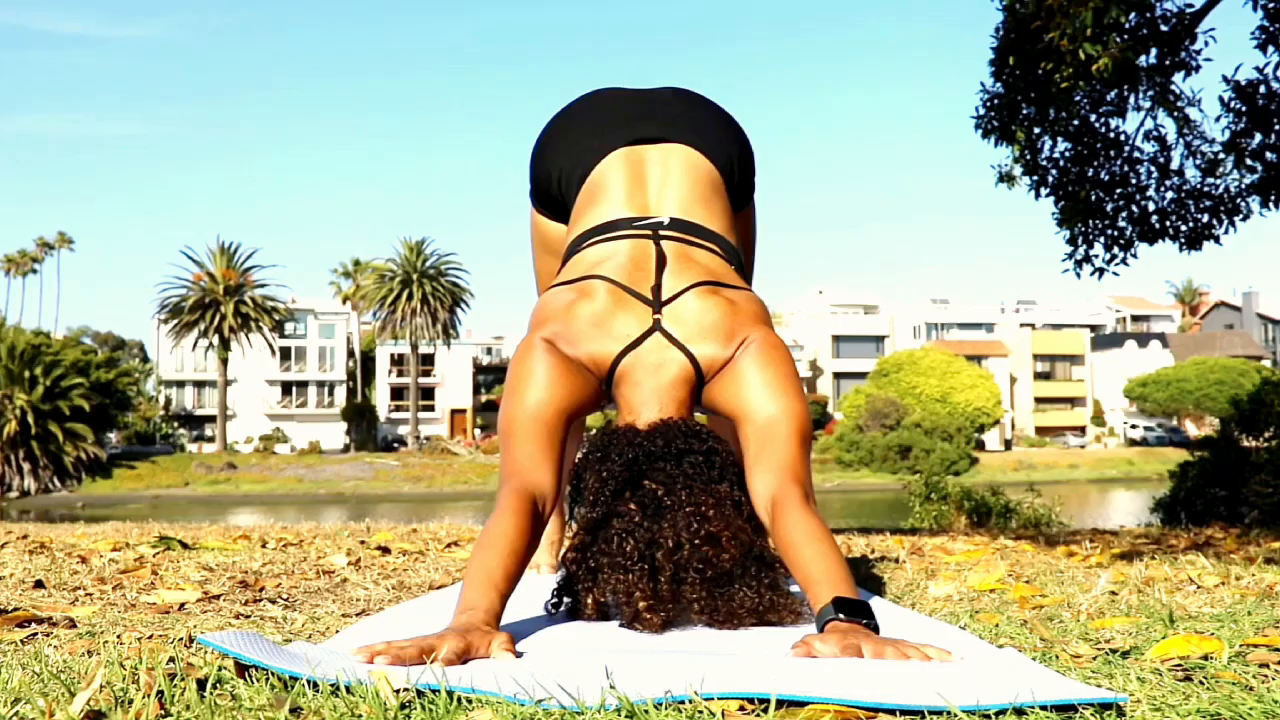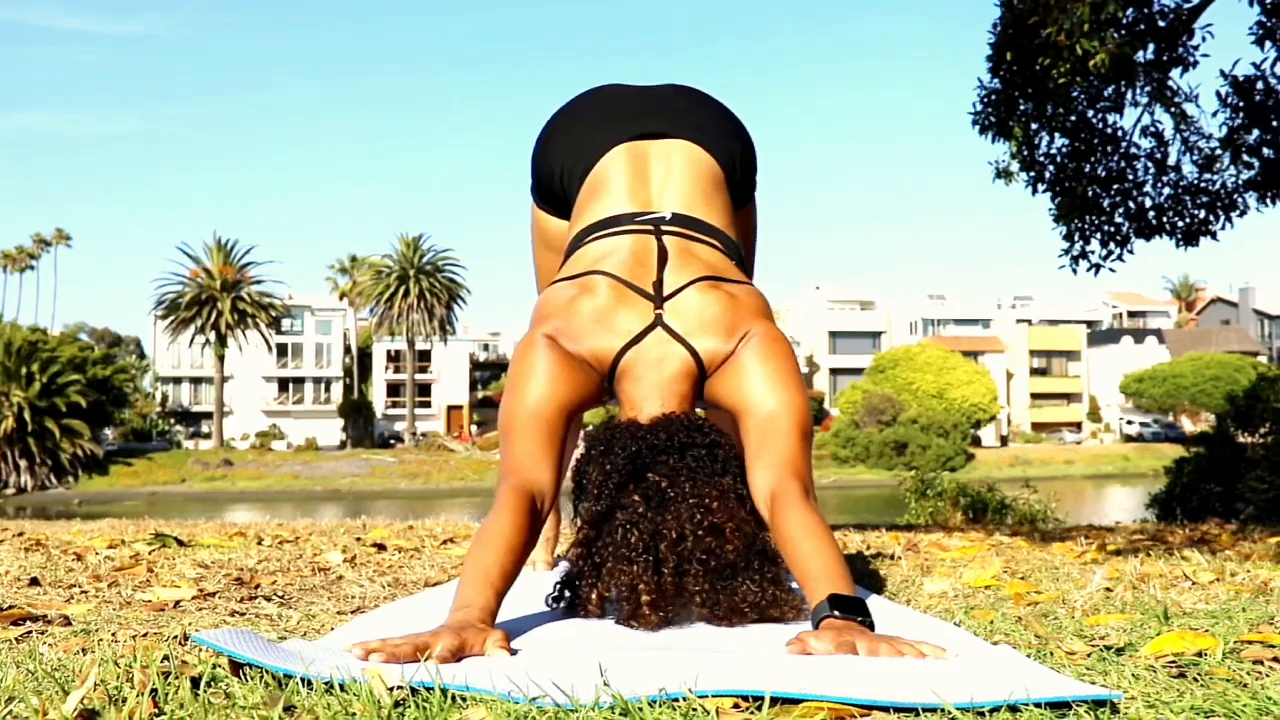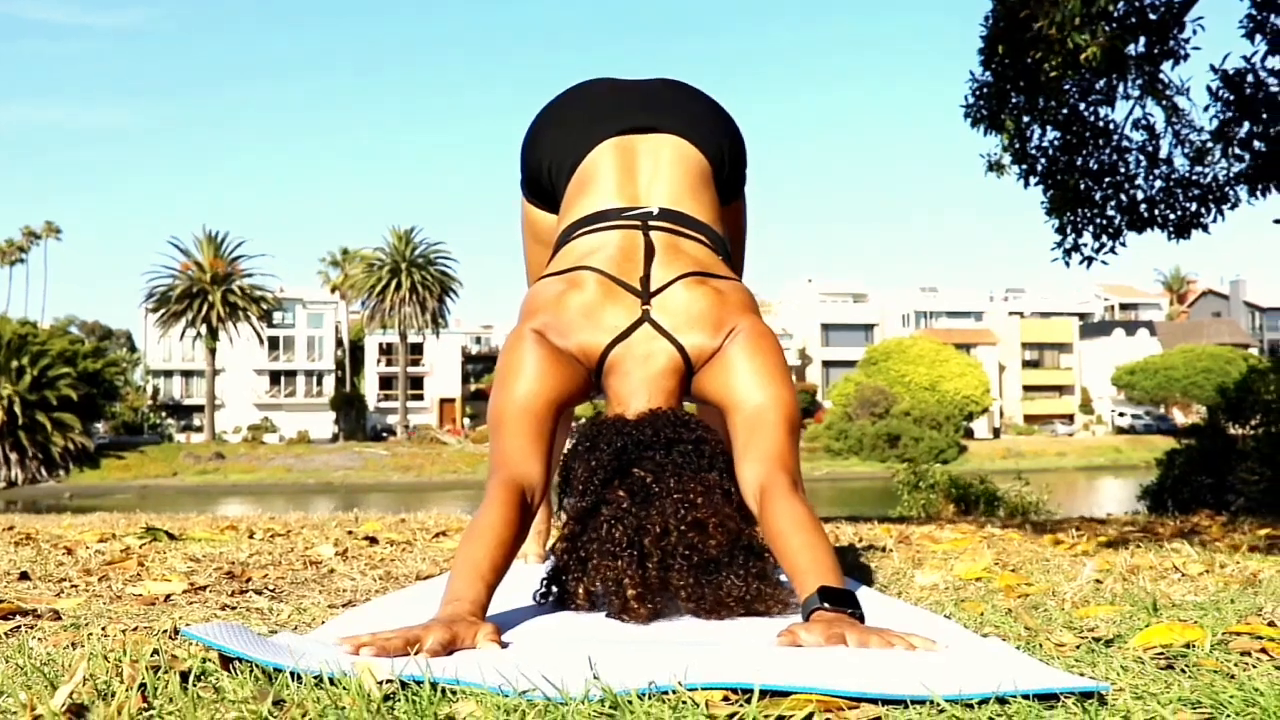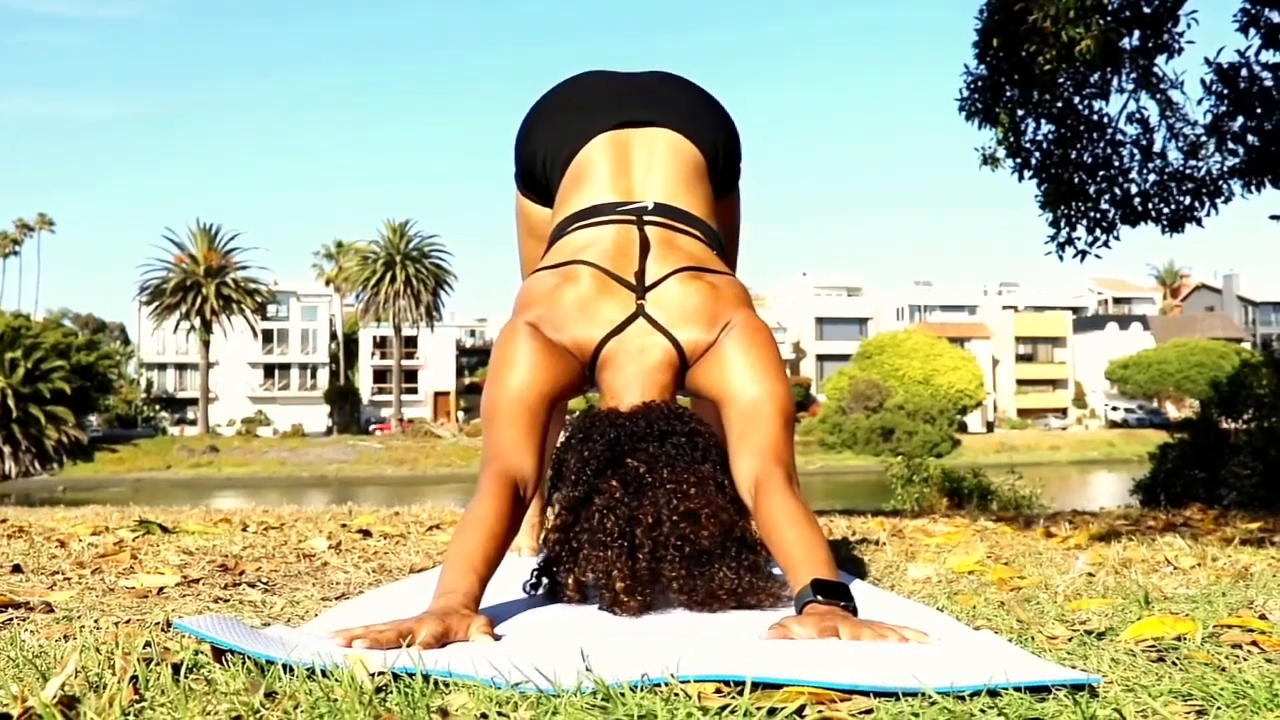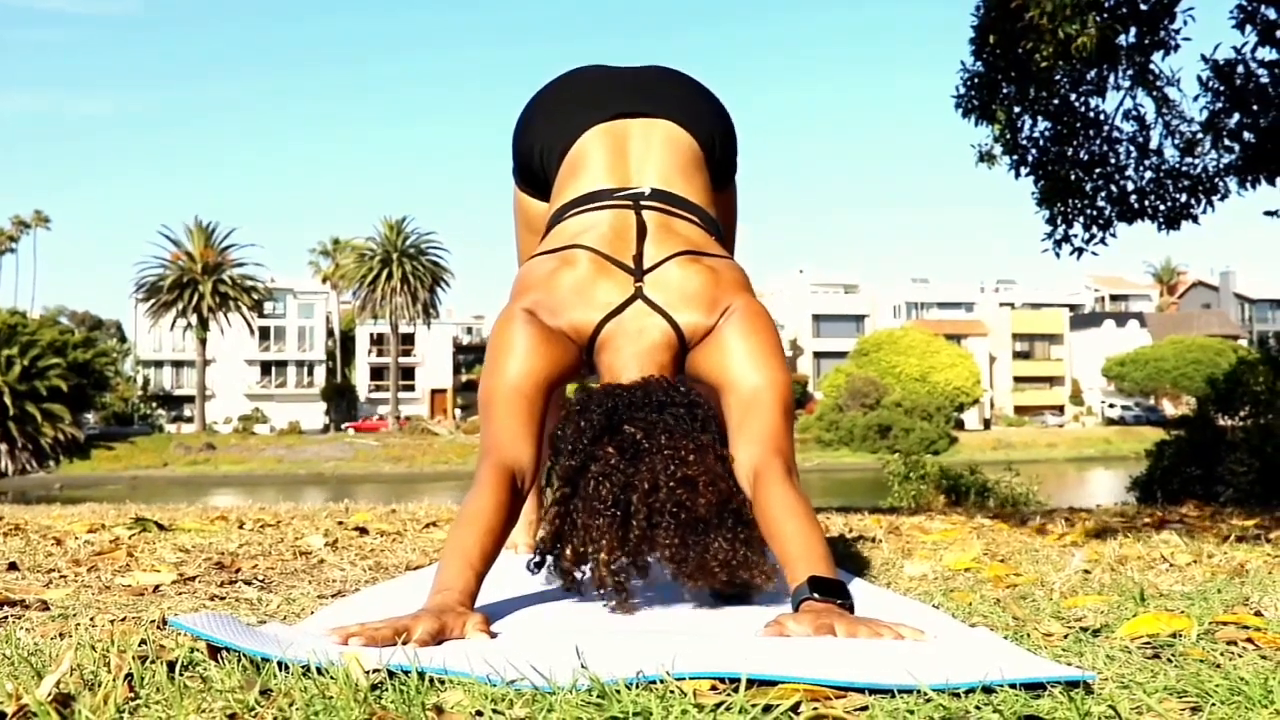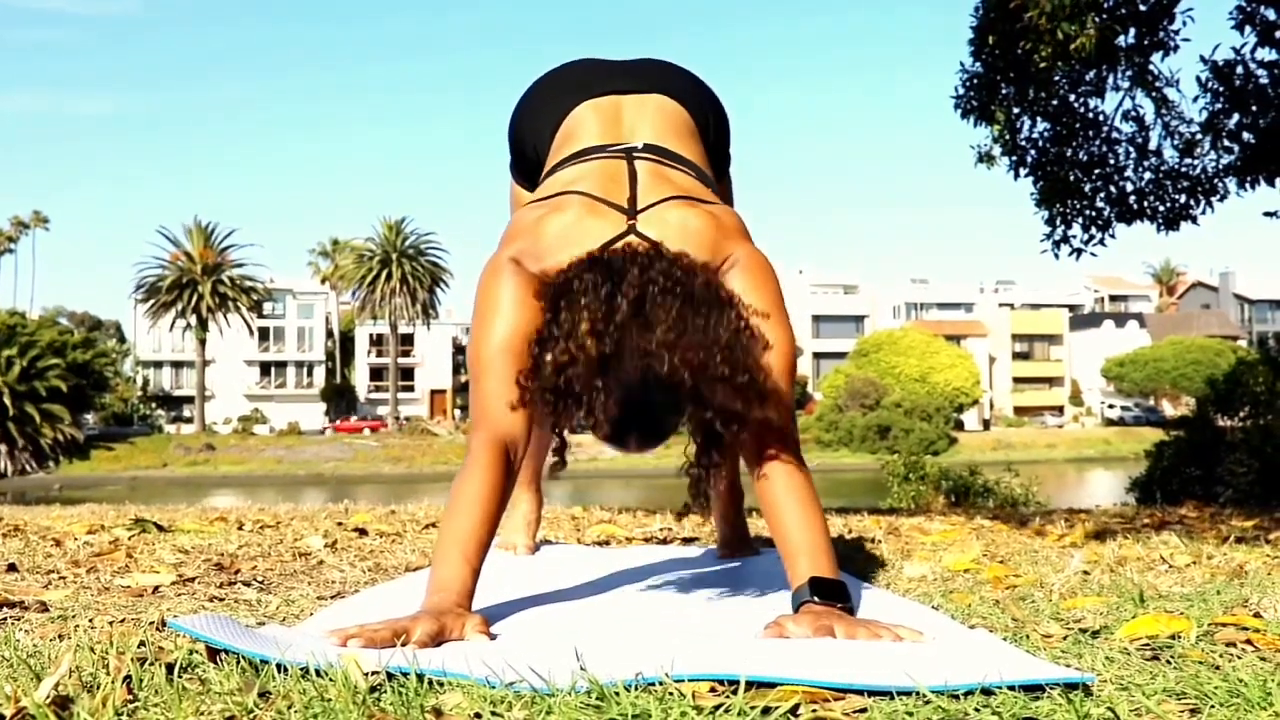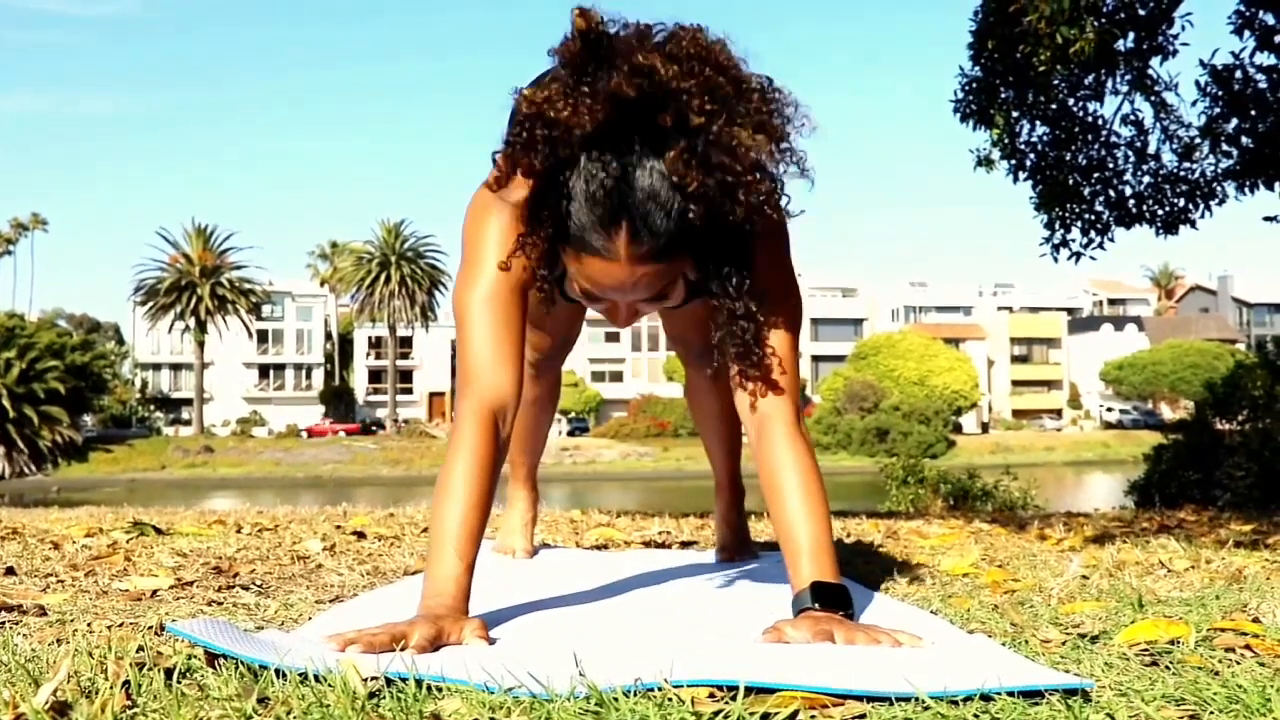
dt=0.4s
person 1, frame 1
left shoulder: (744, 355)
right shoulder: (556, 354)
left elbow: (788, 497)
right elbow: (520, 497)
left wrist: (845, 618)
right hip: (576, 143)
right ankle: (553, 539)
person 1, frame 2
left shoulder: (747, 350)
right shoulder: (558, 350)
left elbow: (787, 494)
right elbow: (519, 494)
left wrist: (841, 617)
right ankle: (548, 542)
person 1, frame 3
left shoulder: (732, 343)
right shoulder: (546, 345)
left elbow: (776, 485)
right elbow: (510, 486)
left wrist: (831, 605)
left ankle: (722, 535)
right ankle: (542, 529)
person 1, frame 4
left shoulder: (728, 339)
right shoulder: (542, 339)
left elbow: (769, 481)
right elbow: (502, 481)
left wrist: (824, 602)
left ankle: (721, 524)
right ankle: (532, 517)
person 1, frame 5
left shoulder: (727, 323)
right shoulder: (539, 323)
left elbow: (771, 469)
right elbow: (499, 468)
left wrist: (822, 596)
right wrist: (447, 602)
left ankle: (713, 512)
right ankle: (532, 501)
person 1, frame 6
left shoulder: (731, 269)
right shoulder: (526, 268)
left elbow: (773, 441)
right elbow: (491, 441)
left wrist: (823, 597)
right wrist: (442, 604)
left knee: (722, 364)
right knee: (533, 361)
left ankle: (728, 505)
right ankle: (527, 497)
person 1, frame 7
left shoulder: (744, 221)
right shoulder: (513, 209)
left elbow: (772, 408)
right elbow: (482, 408)
left wrist: (822, 599)
right wrist: (442, 605)
left knee: (710, 352)
right knee: (540, 348)
left ankle: (728, 501)
right ankle: (522, 495)
